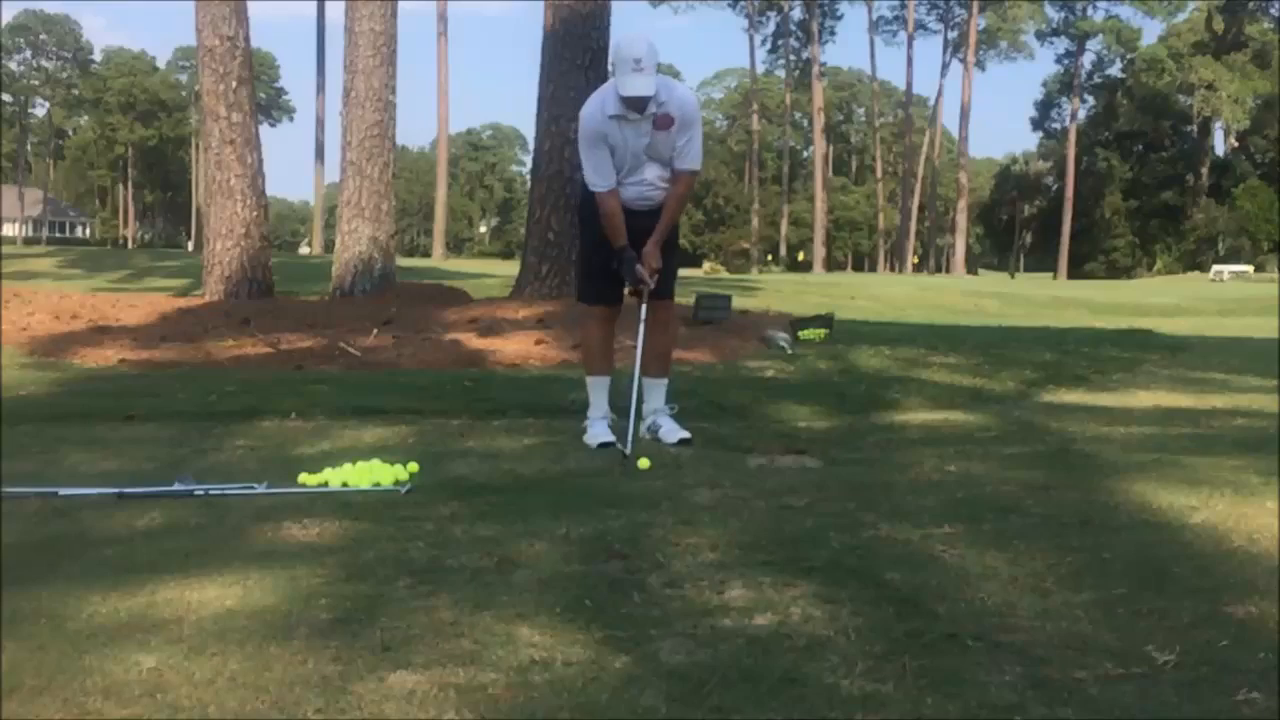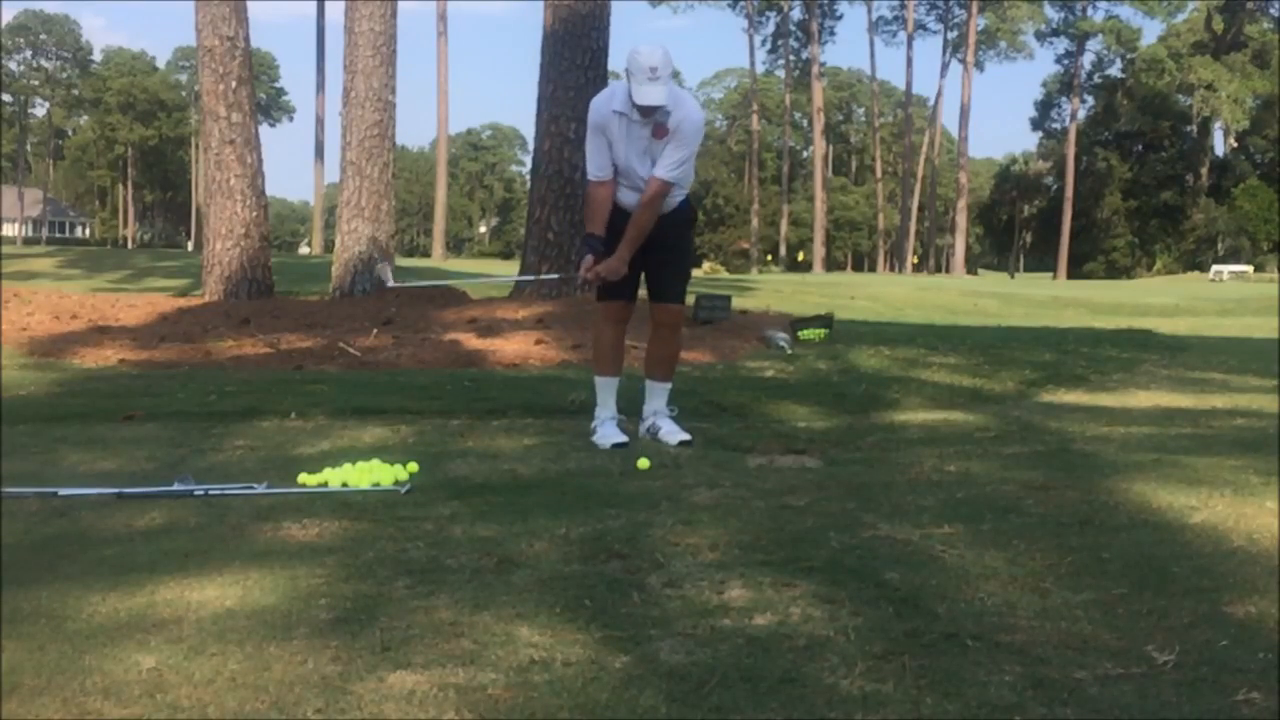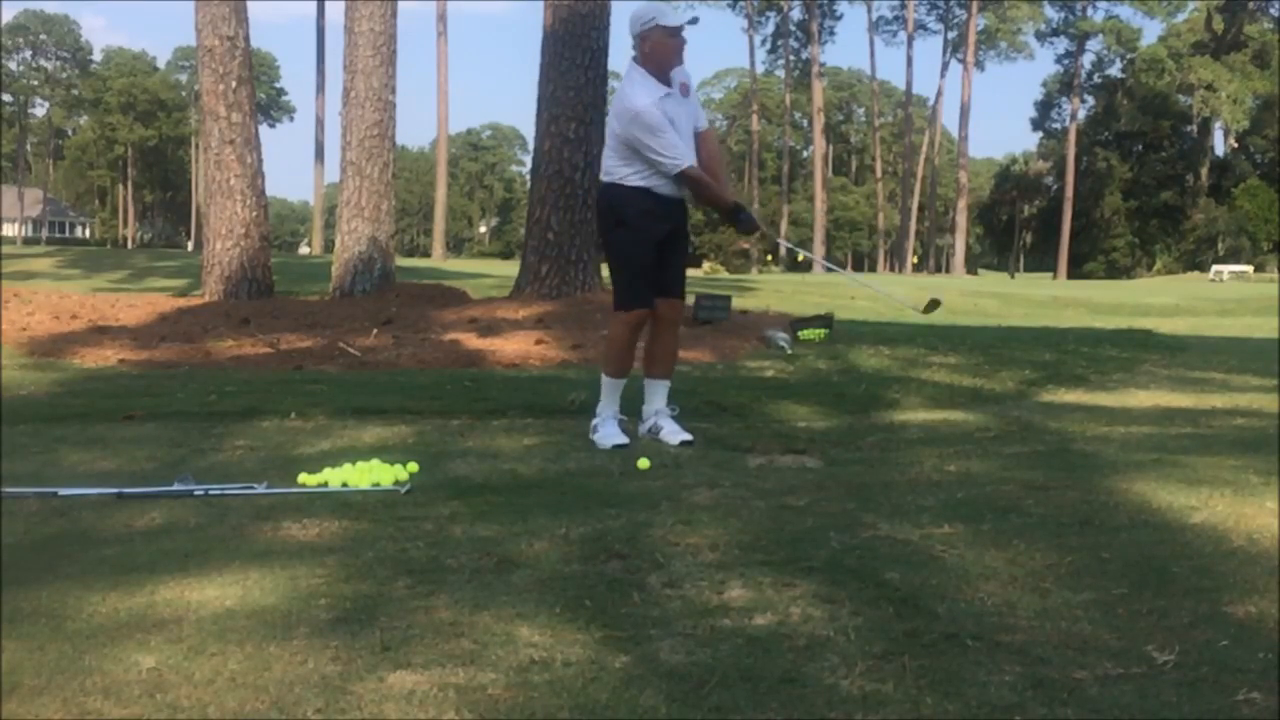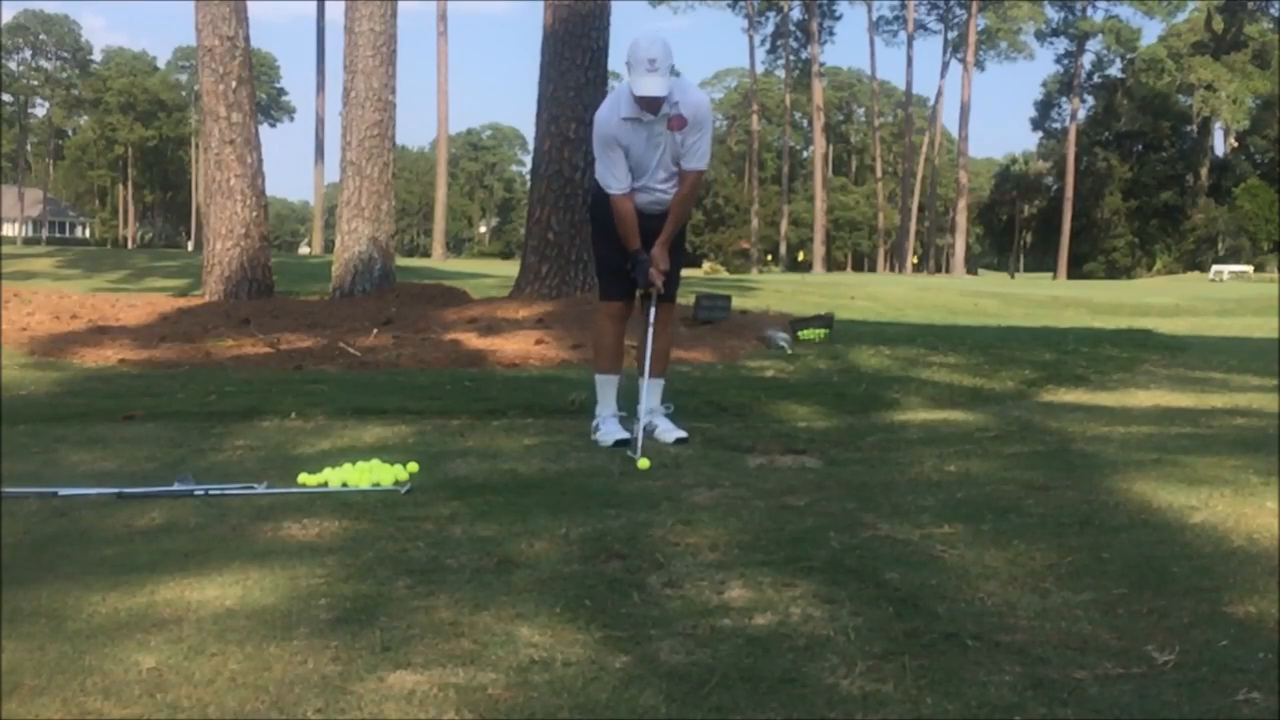
dt=1s
person 1, frame 1
left shoulder: (683, 102)
right shoulder: (594, 114)
left elbow: (684, 179)
right elbow: (605, 193)
left wrist: (655, 245)
right wrist: (624, 255)
left hip: (660, 211)
right hip: (605, 211)
left knee: (661, 309)
right knee: (600, 310)
left ankle: (655, 413)
right ankle: (598, 415)
person 1, frame 2
left shoulder: (688, 115)
right shoulder: (603, 108)
left elbow: (656, 192)
right elbow: (600, 182)
left wrist: (622, 257)
right wrist: (592, 244)
left hip: (670, 216)
right hip: (617, 213)
left knee: (670, 315)
right knee: (613, 309)
left ankle: (656, 414)
right ankle: (605, 416)
person 1, frame 3
left shoulder: (678, 75)
right shoulder: (639, 104)
left elbow: (704, 138)
right elbow: (688, 172)
left wrist: (727, 198)
right wrist: (733, 210)
left hip: (669, 206)
right hip: (630, 208)
left knee: (670, 310)
right knee: (635, 311)
left ankle: (655, 413)
right ankle: (605, 416)
person 1, frame 4
left shoulder: (695, 104)
right shoulder: (609, 117)
left elbow: (691, 179)
right elbow: (620, 196)
left wrist: (662, 246)
right wrist: (638, 258)
left hip: (669, 213)
right hip: (615, 212)
left knee: (664, 308)
right knee: (614, 307)
left ankle: (651, 411)
right ankle: (606, 415)
